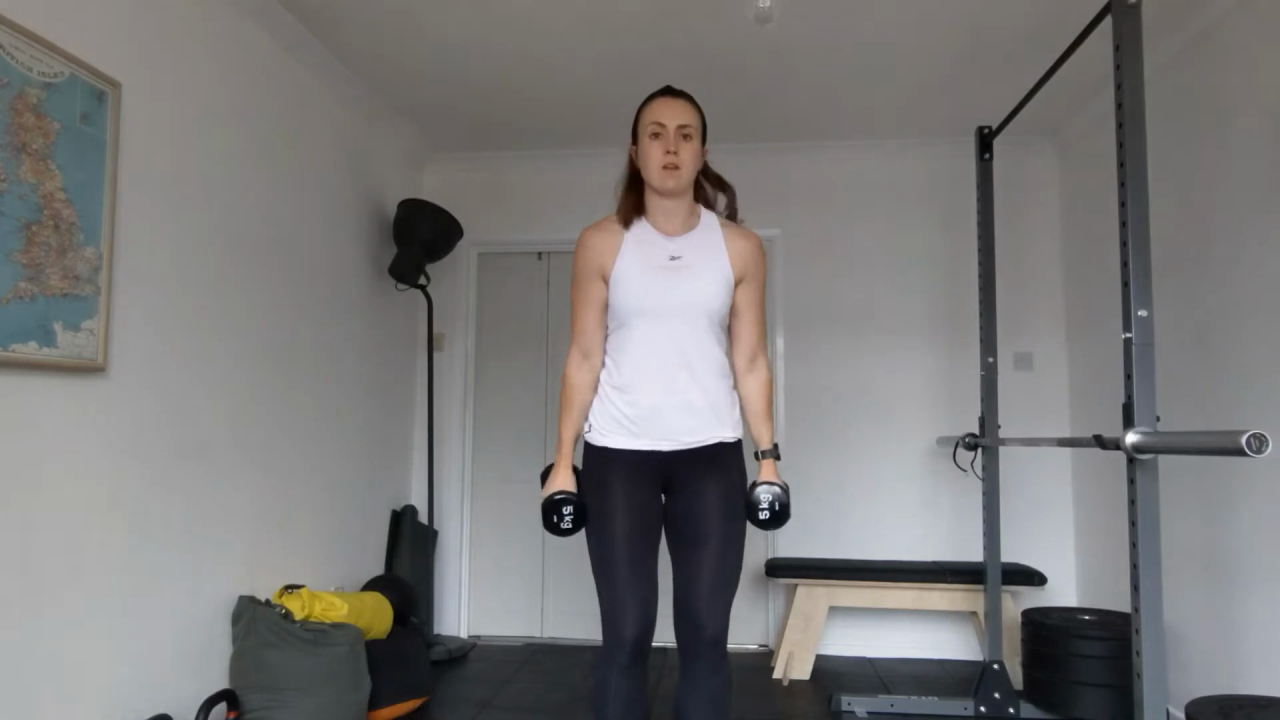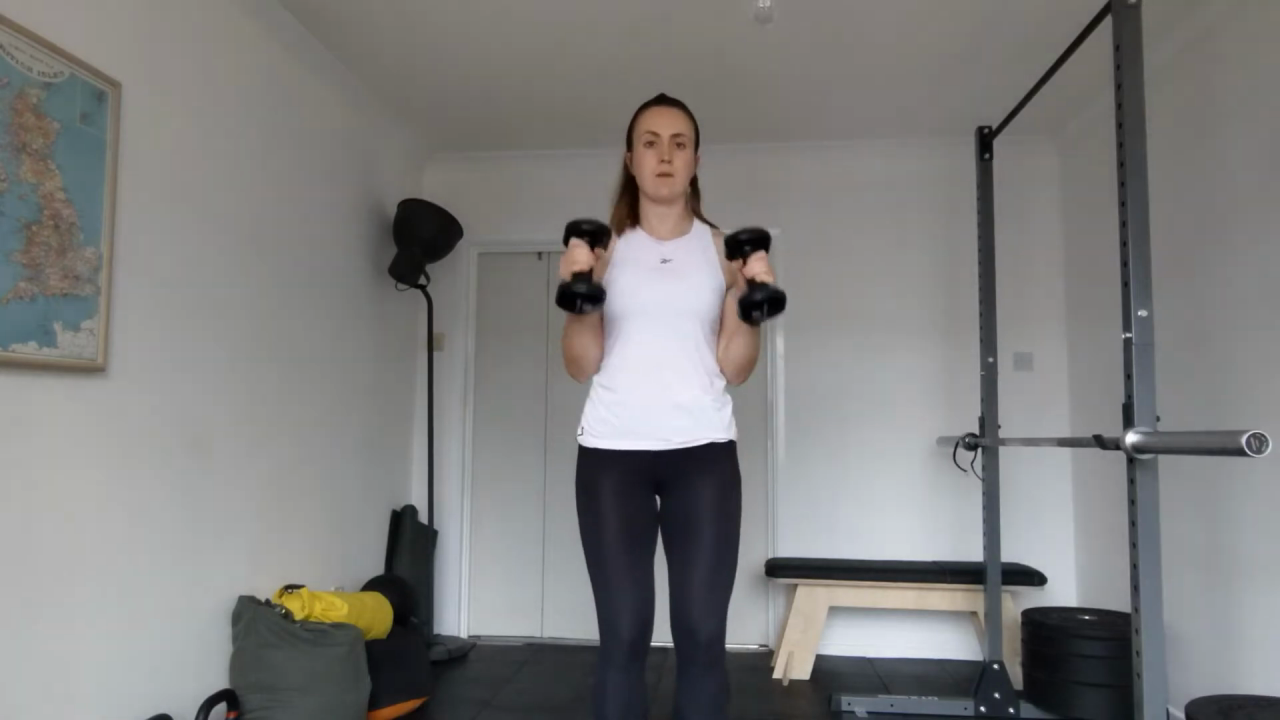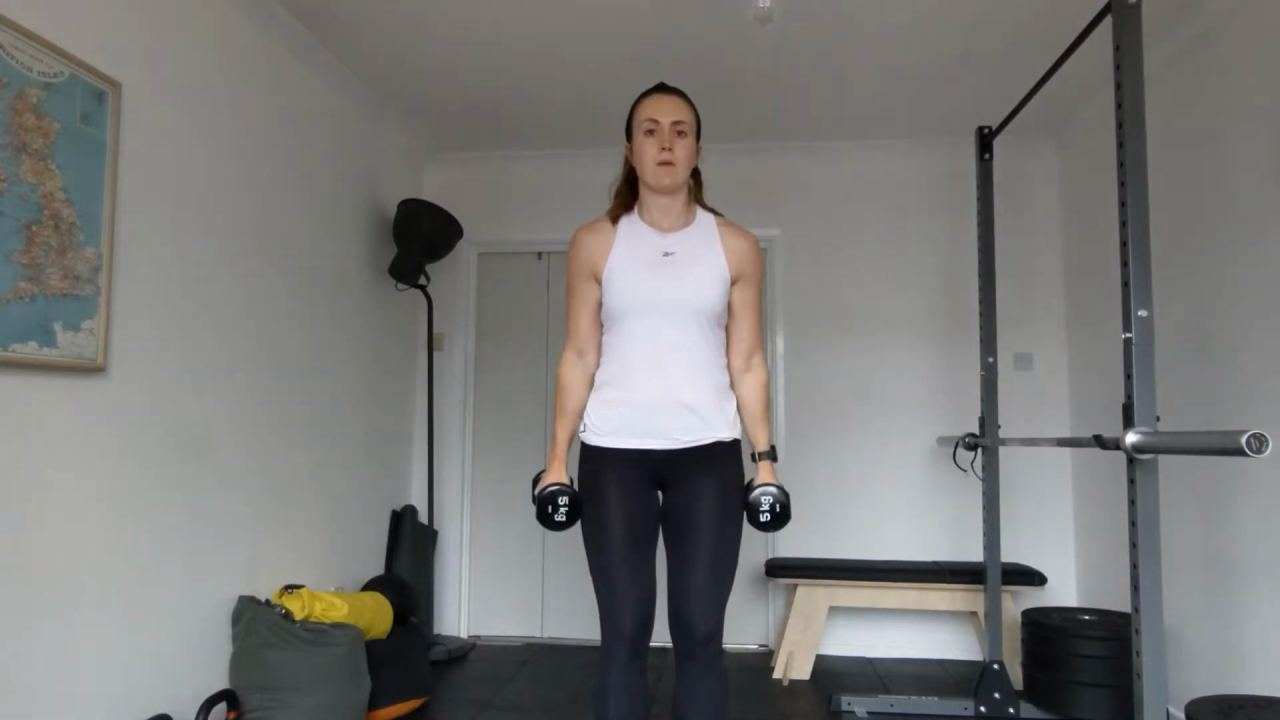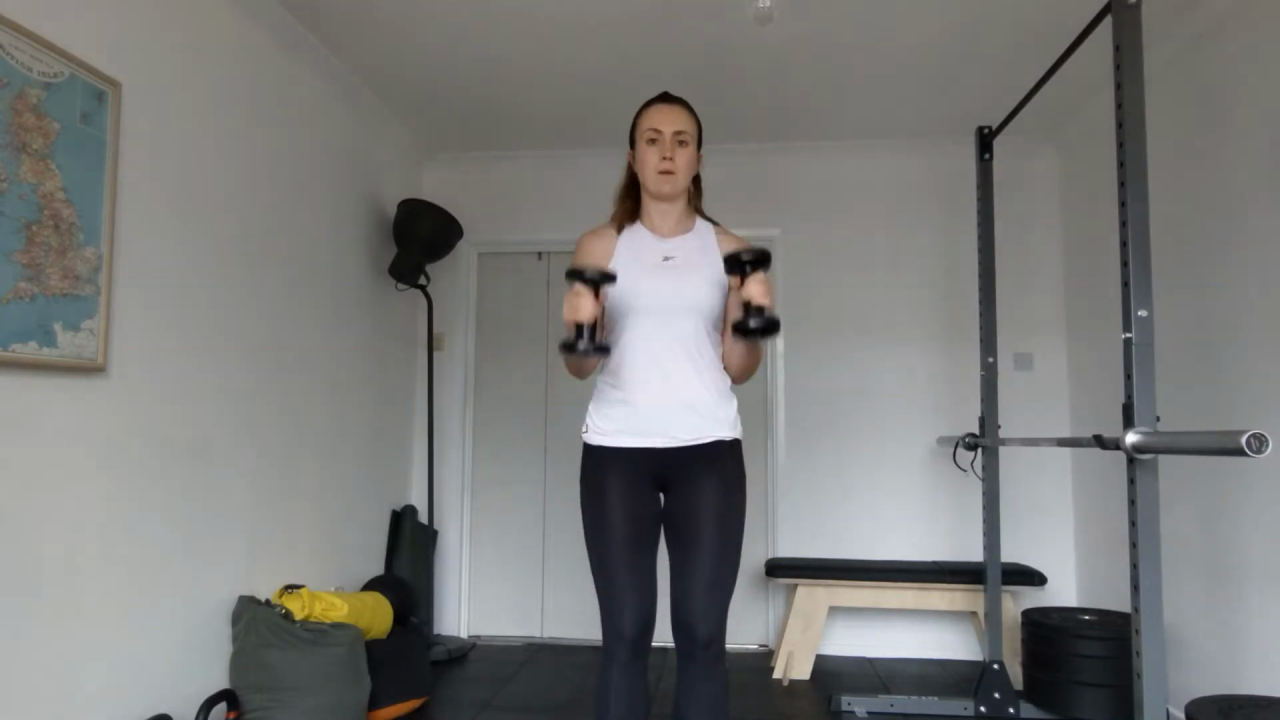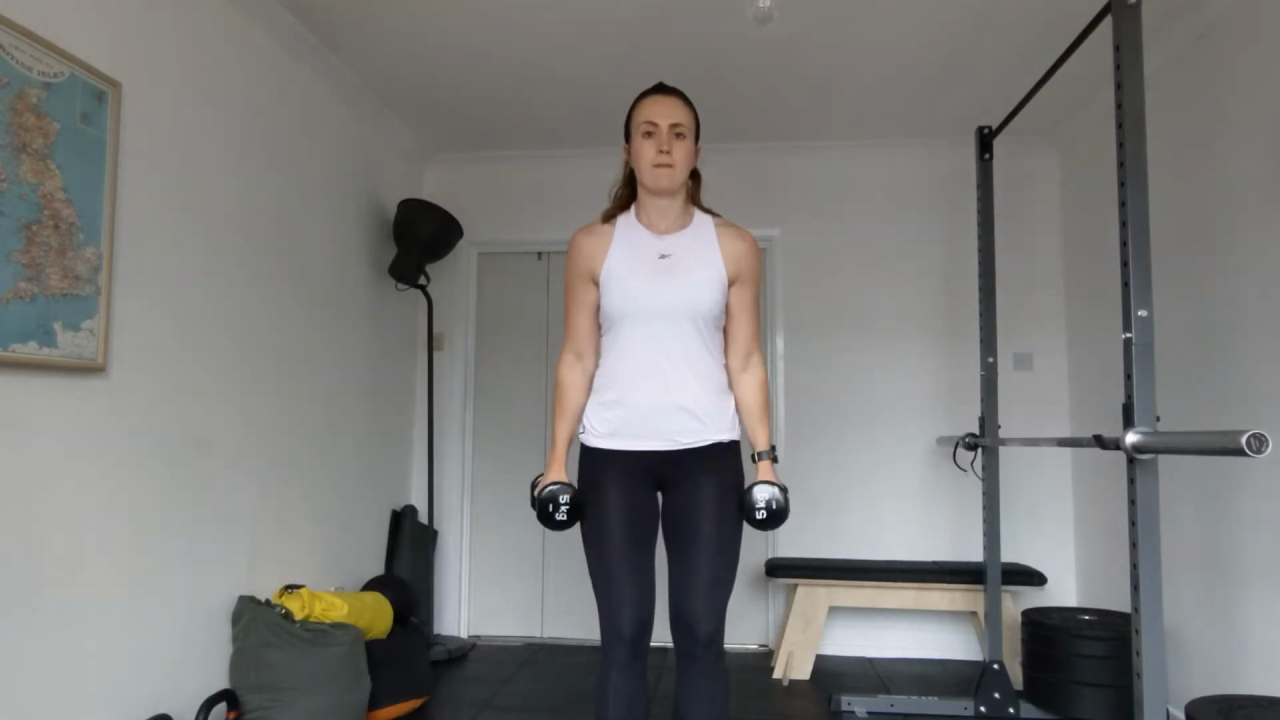
dt=1s
person 1, frame 1
left shoulder: (739, 246)
right shoulder: (600, 244)
left elbow: (750, 361)
right elbow: (583, 358)
left wrist: (768, 455)
right wrist: (562, 459)
left hip: (711, 457)
right hip: (618, 455)
left knee: (704, 633)
right knee: (626, 636)
person 1, frame 2
left shoulder: (726, 251)
right shoulder: (598, 249)
left elbow: (733, 369)
right elbow: (579, 367)
left hip: (704, 455)
right hip: (612, 454)
left knee: (702, 634)
right knee: (623, 634)
person 1, frame 3
left shoulder: (735, 246)
right shoulder: (595, 243)
left elbow: (747, 361)
right elbow: (579, 357)
left wrist: (765, 457)
right wrist: (556, 456)
left hip: (707, 455)
right hip: (615, 454)
left knee: (699, 634)
right knee: (624, 634)
person 1, frame 4
left shoulder: (727, 249)
right shoulder: (600, 247)
left elbow: (740, 364)
right elbow: (582, 357)
left wrist: (753, 315)
right wrist: (577, 326)
left hip: (708, 453)
right hip: (617, 453)
left knee: (702, 634)
right knee: (626, 634)
person 1, frame 5
left shoulder: (733, 247)
right shoulder: (593, 245)
left elbow: (745, 362)
right elbow: (577, 359)
left wrist: (765, 456)
right wrist: (557, 458)
left hip: (707, 456)
right hip: (614, 457)
left knee: (700, 635)
right knee: (624, 636)
